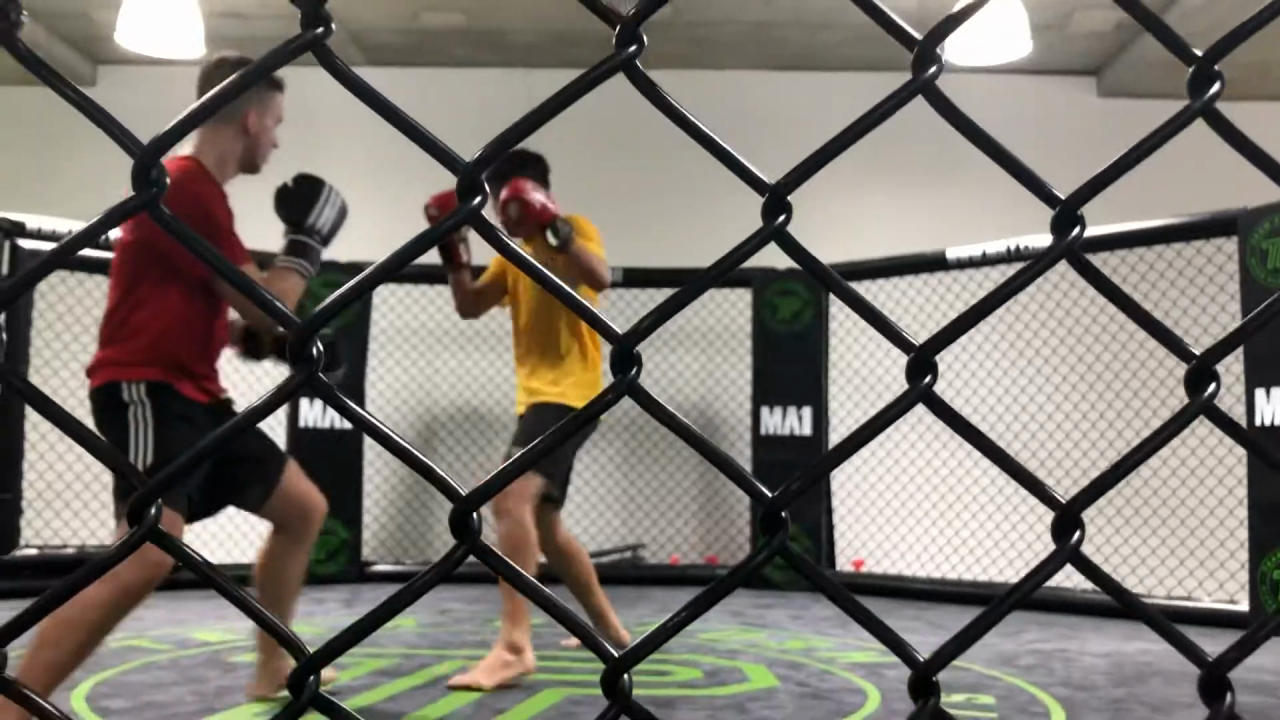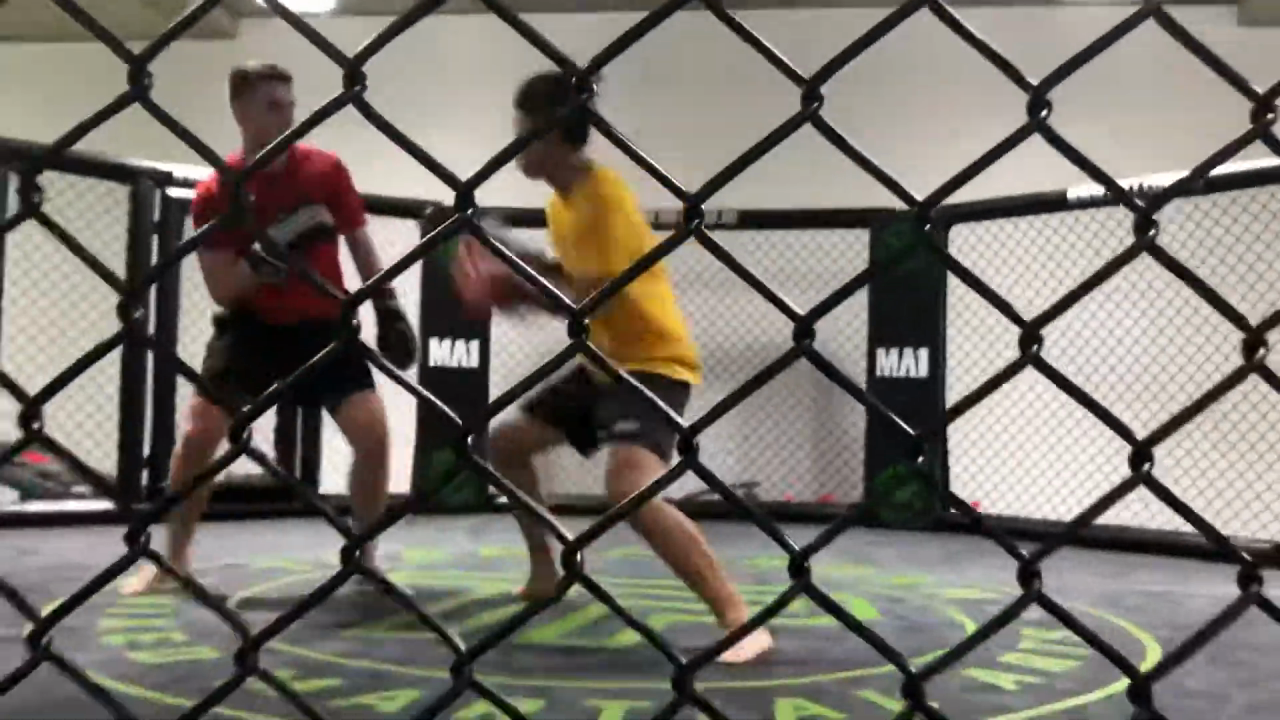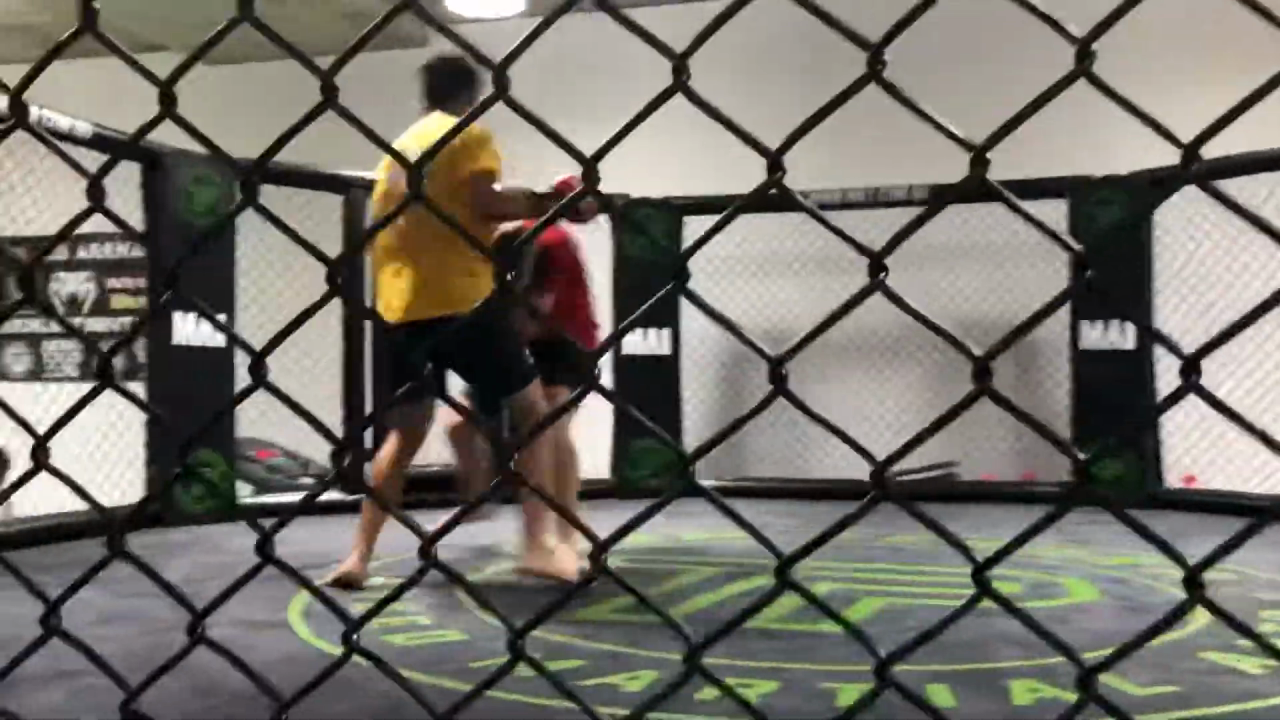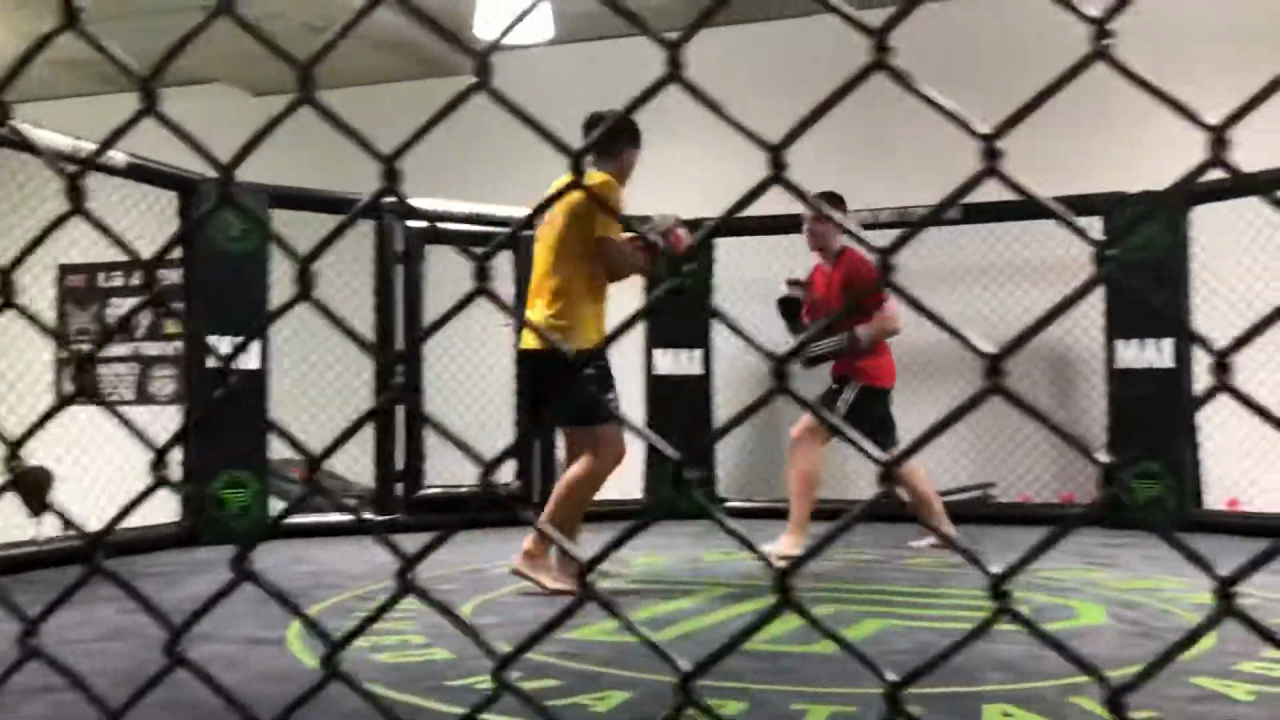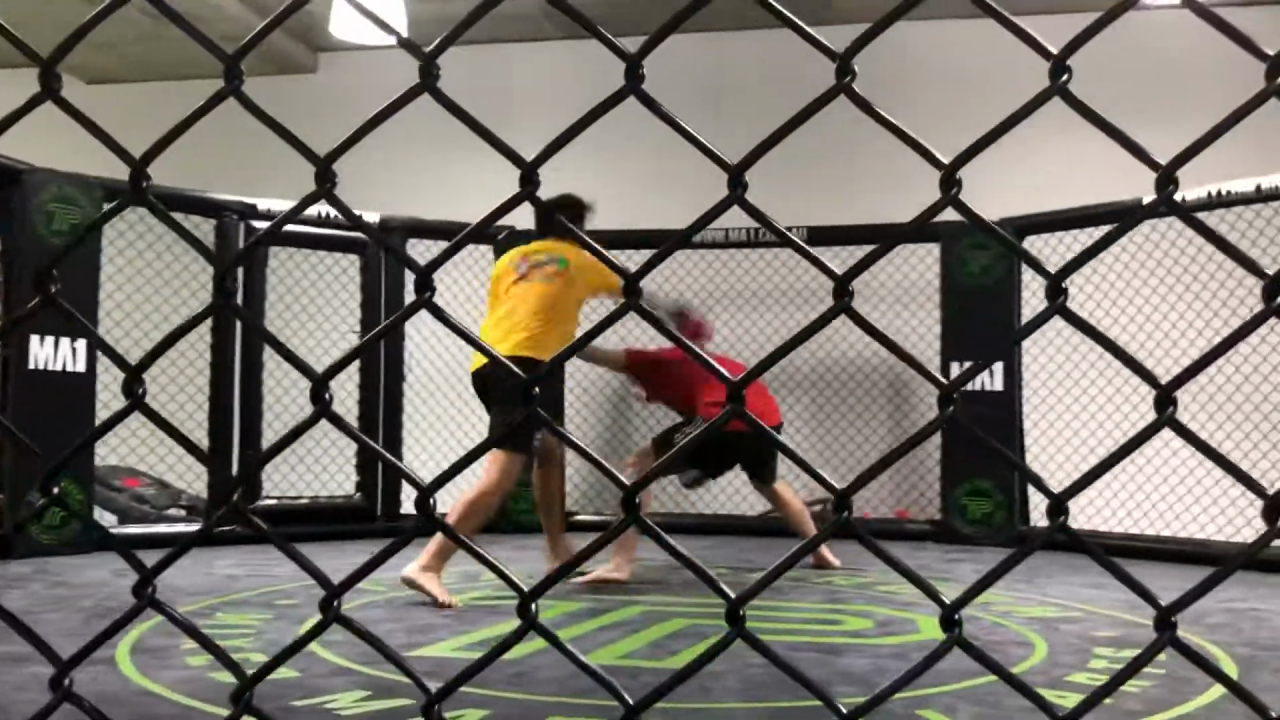
dt=1s
person 1, frame 1
left shoulder: (574, 230)
right shoulder: (512, 257)
left elbow: (595, 276)
right elbow: (467, 306)
left wrist: (549, 226)
right wrist: (452, 247)
left hip: (569, 395)
right hip: (537, 396)
left knee: (513, 496)
right knee: (545, 519)
left ankle: (513, 649)
right ankle: (609, 627)
person 1, frame 2
left shoulder: (600, 195)
right shoulder: (569, 197)
left elbow: (600, 294)
left wrist: (501, 287)
right wrist: (505, 270)
left hip: (650, 365)
right hip: (608, 361)
left knee: (627, 486)
right knee: (505, 445)
left ankle: (742, 621)
right ankle: (545, 578)
person 1, frame 3
left shoulder: (395, 151)
right shoulder: (469, 137)
left elbow: (384, 228)
right elbow: (486, 203)
right wrist: (552, 203)
left hip: (404, 308)
right hip: (464, 303)
left knee: (405, 432)
right knee: (534, 412)
left ankle: (360, 557)
right ankle: (539, 546)
person 1, frame 4
left shoulder: (563, 187)
right shoulder: (601, 186)
right elbow: (620, 264)
left wrist: (635, 252)
left hip: (543, 336)
right hip: (572, 338)
left knee: (582, 445)
right knee: (604, 449)
left ankle: (561, 553)
right ankle: (534, 551)
person 1, frame 5
left shoulder: (511, 260)
right shoulder: (584, 260)
right elbow: (641, 299)
left hip: (490, 366)
right hip: (523, 366)
left knee: (549, 449)
right knee: (502, 470)
left ankle: (558, 552)
right ankle: (425, 565)
person 2, frame 1
left shoulder: (202, 189)
right shoulder: (187, 188)
right elbow: (266, 303)
left wrist: (278, 339)
right wrist: (308, 239)
left hip: (199, 394)
right hip: (147, 391)
left knee: (305, 508)
right knee: (151, 557)
left ankle: (276, 662)
person 2, frame 2
left shoulder: (326, 170)
right shoulder: (216, 193)
left elbow: (360, 242)
right elbow: (222, 289)
left wrist: (387, 303)
right wrist: (274, 248)
left hip: (323, 326)
right hip: (252, 327)
left knee: (372, 434)
right knee: (198, 437)
left ankle: (362, 561)
right ankle: (172, 561)
person 2, frame 3
left shoulder: (554, 245)
left elbow: (532, 323)
left hip: (567, 340)
right hip: (519, 339)
left knee: (551, 423)
right knee: (464, 426)
left ankle: (568, 535)
right ankle: (473, 498)
person 2, frame 4
left shoulder: (856, 267)
right shoulder: (816, 275)
left elbow: (890, 324)
right elbow: (809, 334)
left wrist: (840, 343)
right wrist: (794, 313)
left hip: (865, 376)
right hip: (856, 376)
left knee: (803, 437)
right knee: (893, 455)
left ankle: (794, 538)
right ankle: (943, 527)
person 2, frame 5
left shoulder: (656, 362)
left hip: (725, 419)
right hip: (768, 416)
left knee: (637, 468)
right knee: (767, 483)
left ankle: (620, 564)
right ankle: (822, 553)
